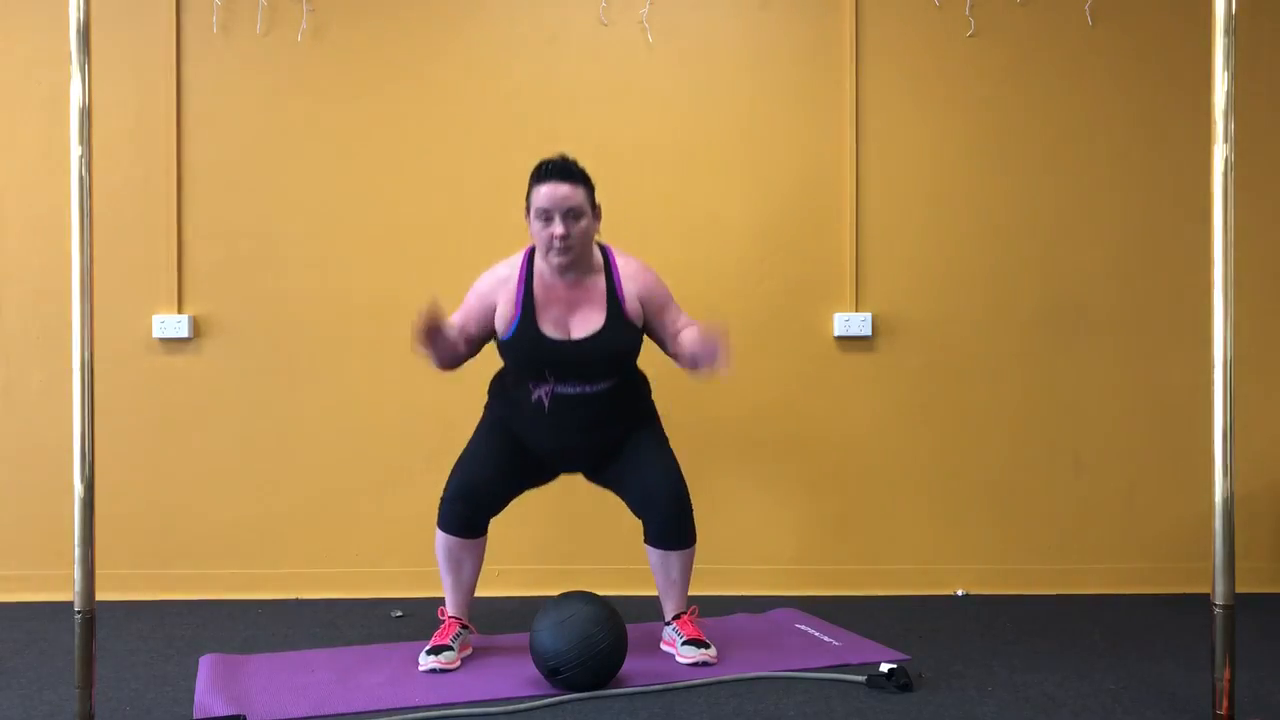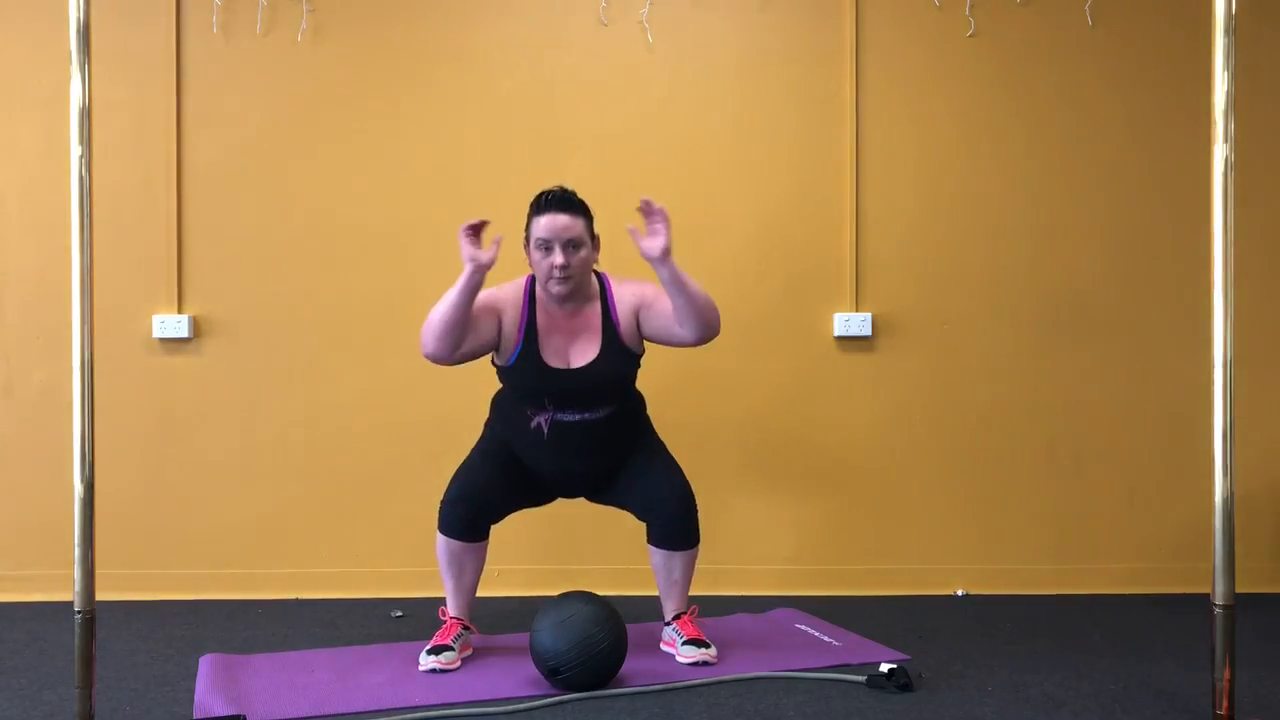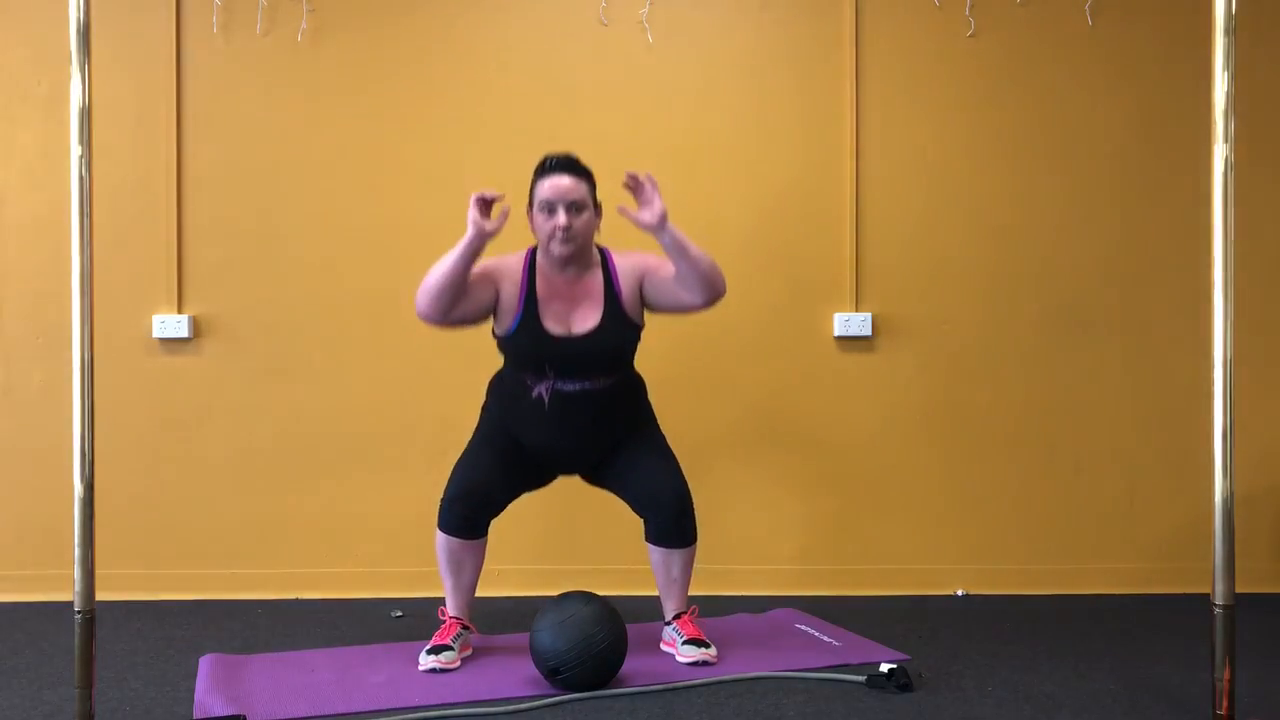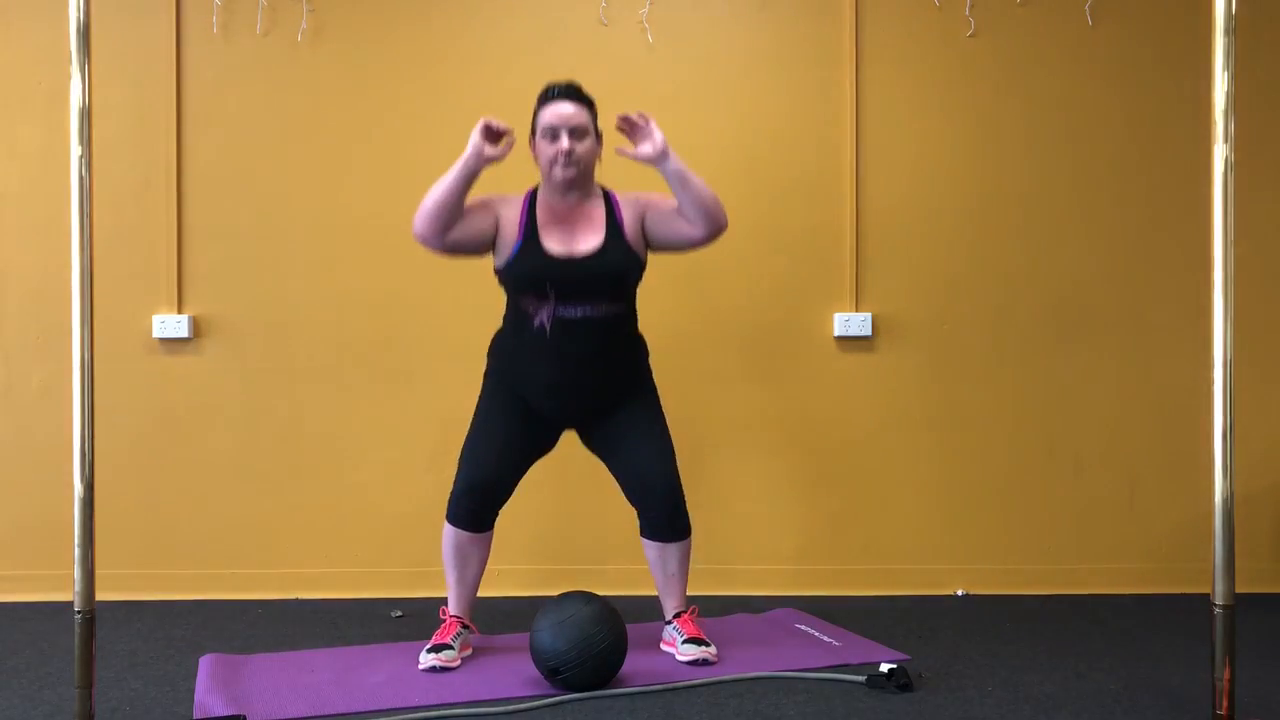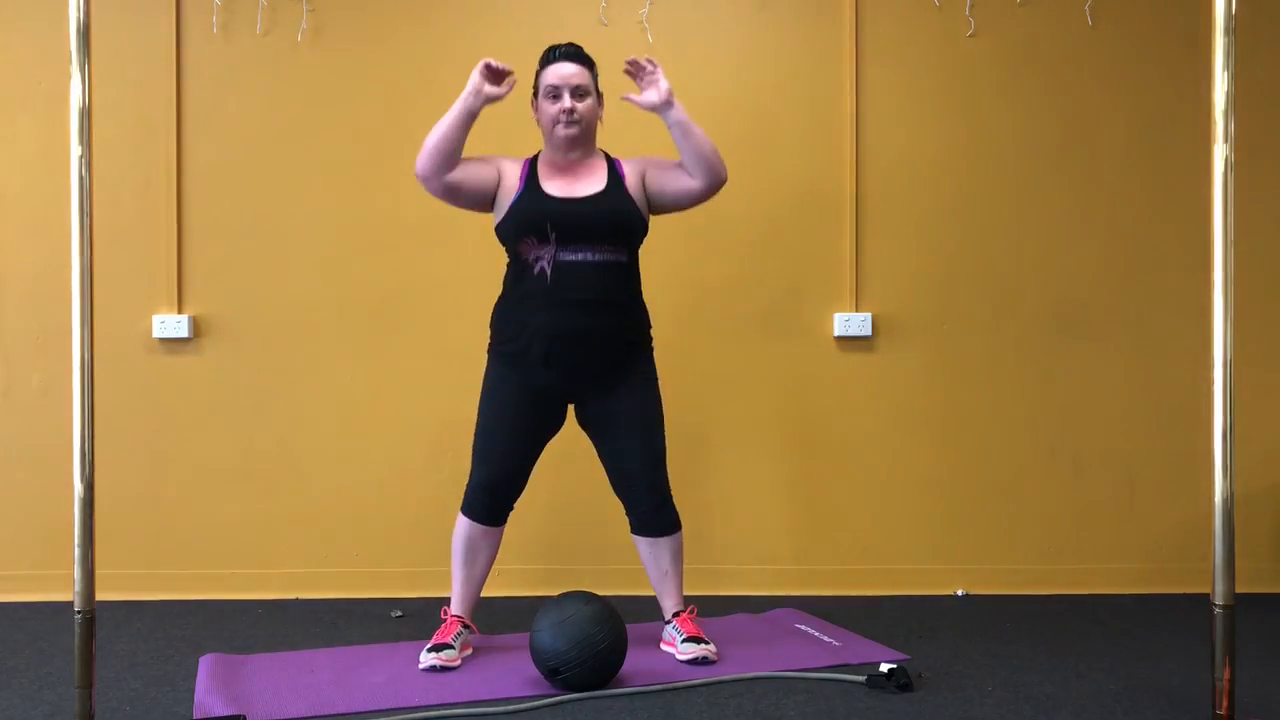
dt=0.2s
person 1, frame 1
left shoulder: (633, 279)
right shoulder: (502, 283)
left elbow: (679, 336)
right elbow: (457, 346)
left wrist: (699, 348)
right wrist: (439, 341)
left hip: (620, 434)
right hip: (521, 432)
left knee: (669, 503)
right knee: (462, 500)
left ankle: (678, 622)
right ankle: (454, 626)
person 1, frame 2
left shoulder: (629, 302)
right shoulder: (504, 307)
left elbow: (699, 331)
right elbow: (438, 350)
left wrist: (665, 264)
right wrist: (471, 276)
left hip: (619, 452)
right hip: (519, 453)
left knee: (675, 505)
right knee: (461, 505)
left ankle: (678, 624)
right ankle: (455, 627)
person 1, frame 3
left shoulder: (630, 274)
right shoulder: (504, 279)
left elbow: (707, 292)
right elbow: (429, 310)
left wrist: (664, 231)
right wrist: (472, 241)
left hip: (618, 433)
right hip: (519, 433)
left knee: (671, 502)
right knee: (462, 501)
left ankle: (678, 623)
right ankle: (455, 626)
person 1, frame 4
left shoulder: (633, 214)
right shoulder: (506, 217)
left elbow: (709, 227)
right elbow: (428, 232)
left wrist: (665, 162)
right wrist: (471, 162)
left hip: (618, 392)
right hip: (521, 390)
left knee: (662, 492)
right knee: (473, 491)
left ankle: (679, 621)
right ankle: (455, 624)
person 1, frame 5
left shoulder: (634, 177)
right shoulder: (507, 178)
left elbow: (708, 179)
right elbow: (430, 174)
left wrist: (668, 109)
right wrist: (472, 100)
left hip: (618, 367)
right hip: (523, 363)
left knee: (647, 489)
right knee: (489, 486)
left ankle: (678, 620)
right ankle: (456, 623)
